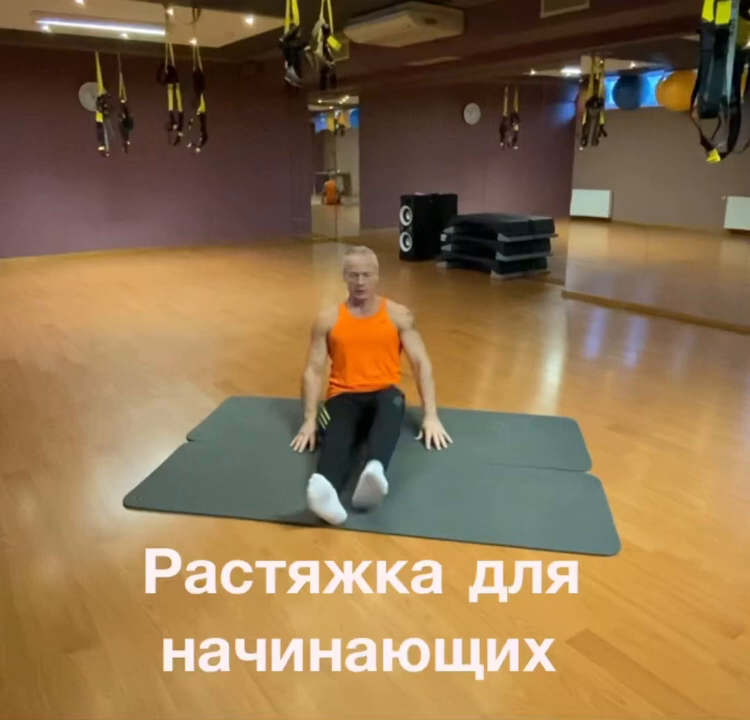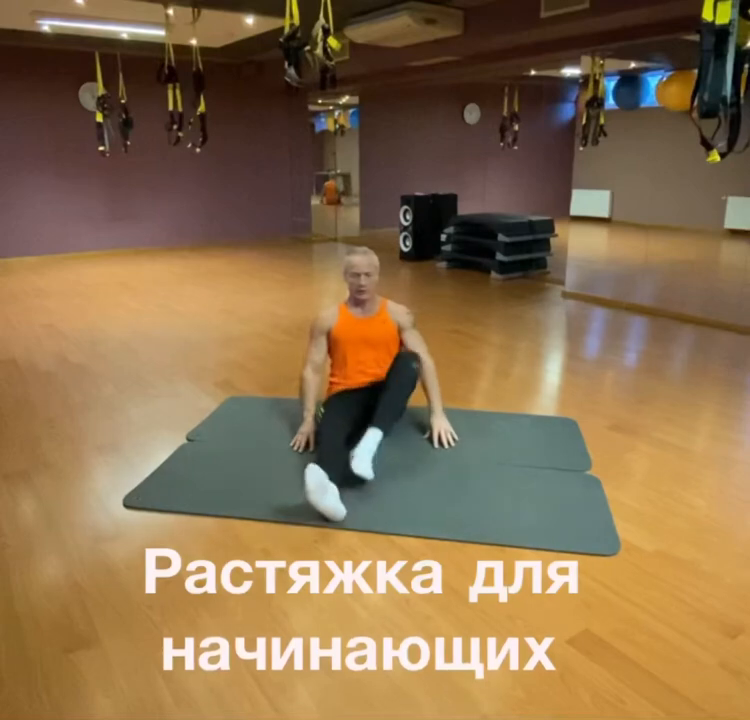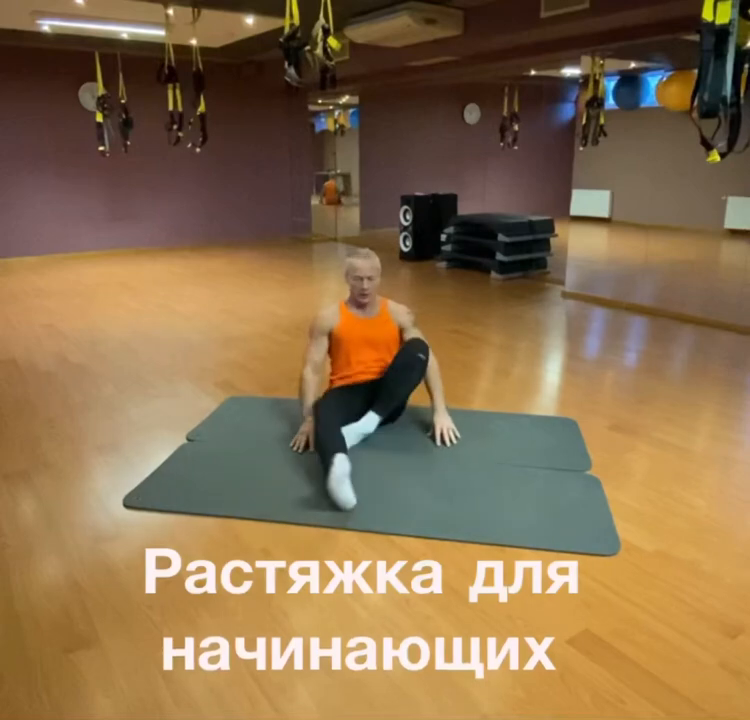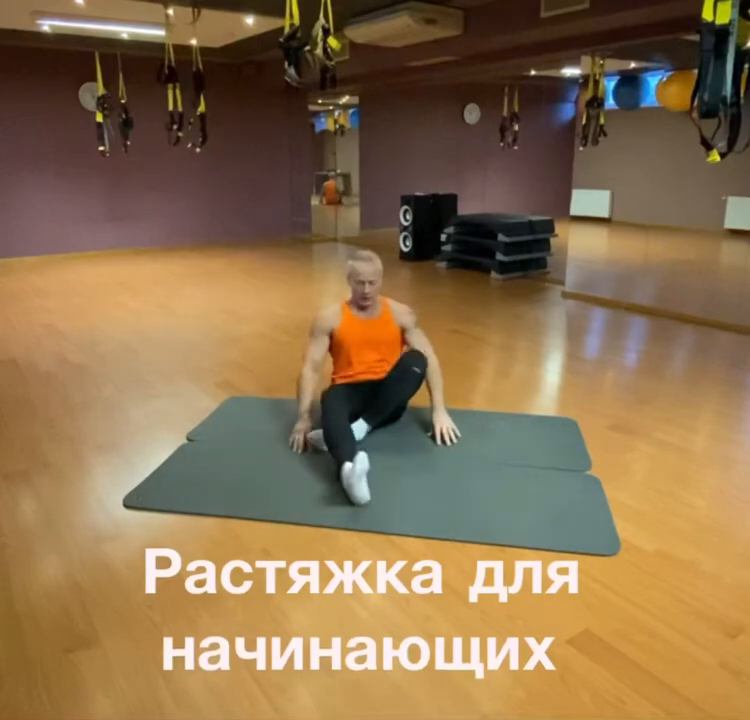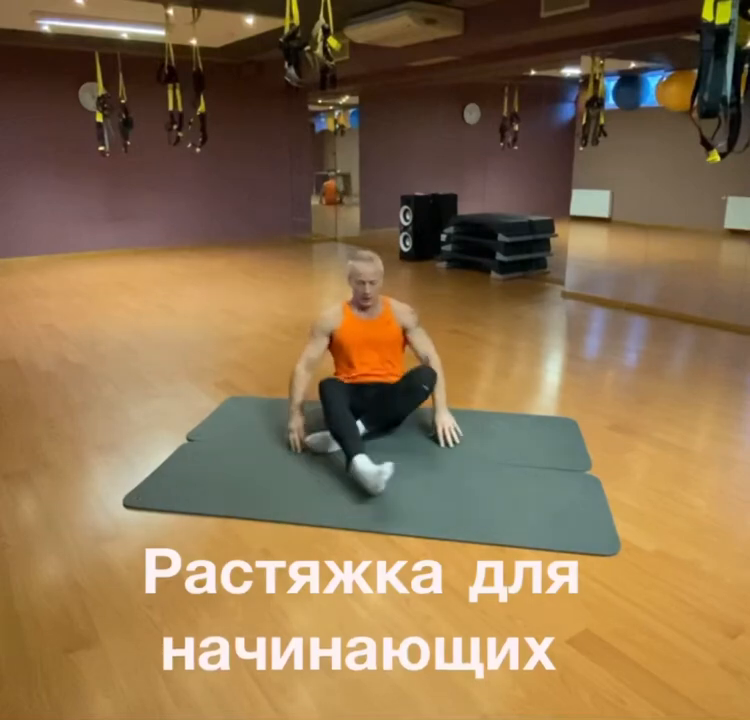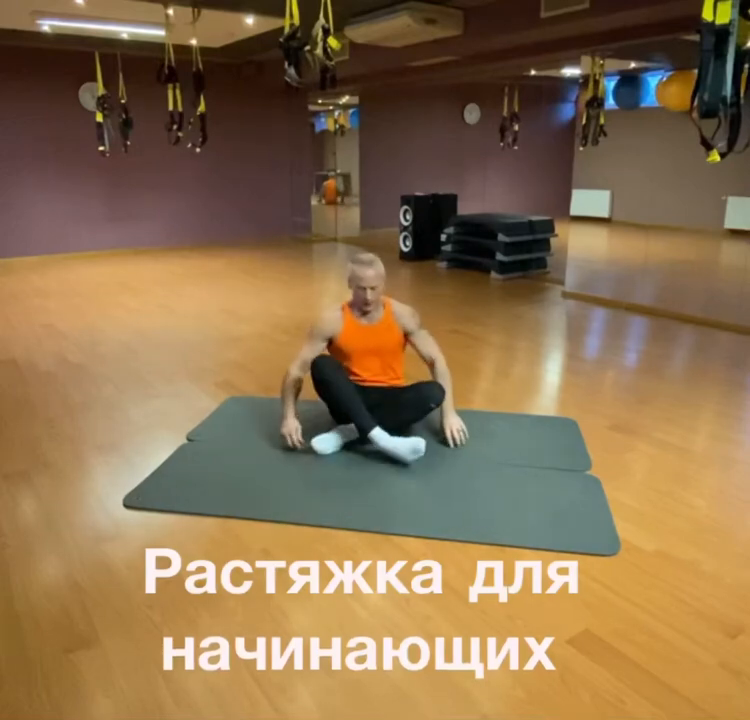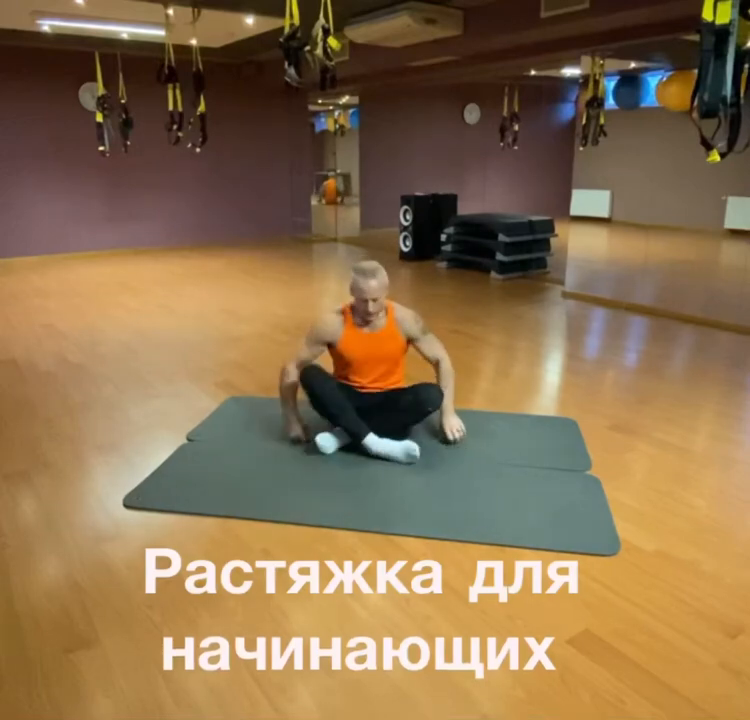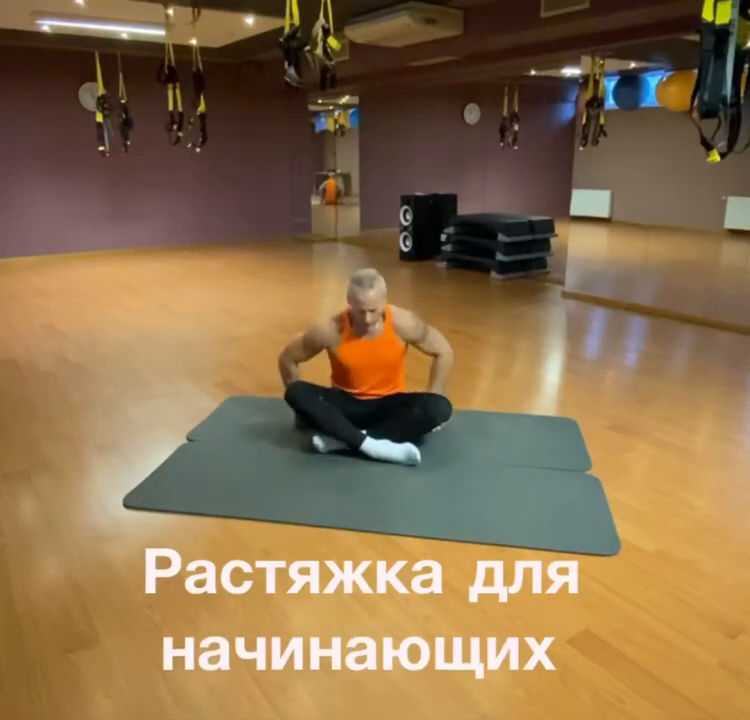
dt=0.2s
person 1, frame 1
left shoulder: (399, 315)
right shoulder: (328, 320)
left elbow: (421, 362)
right elbow: (313, 370)
left wrist: (431, 415)
right wrist: (309, 419)
left hip: (383, 396)
right hip: (345, 397)
left knee: (392, 399)
right knee: (336, 434)
left ankle: (372, 472)
right ankle: (327, 491)
person 1, frame 2
left shoulder: (398, 314)
right shoulder: (328, 319)
left elbow: (425, 360)
right elbow: (312, 369)
left wrist: (437, 413)
right wrist: (308, 419)
left hip: (387, 397)
right hip: (346, 395)
left knee: (409, 359)
right knee: (328, 425)
left ankle: (369, 440)
right ankle: (325, 484)
person 1, frame 3
left shoulder: (399, 314)
right shoulder: (328, 319)
left elbow: (430, 360)
right elbow: (311, 369)
left wrist: (440, 411)
right wrist: (308, 418)
left hip: (389, 396)
right hip: (347, 393)
left knee: (417, 348)
right knee: (324, 408)
left ankle: (367, 423)
right ankle: (337, 471)
person 1, frame 4
left shoulder: (400, 314)
right shoulder: (330, 318)
left elbow: (430, 359)
right elbow: (310, 367)
left wrist: (439, 410)
right wrist: (303, 417)
left hip: (389, 397)
right hip: (349, 392)
left knee: (415, 360)
right knee: (331, 398)
left ankle: (357, 427)
right ankle: (349, 468)
person 1, frame 5
left shoulder: (402, 314)
right shoulder: (332, 319)
left elbow: (431, 359)
right elbow: (304, 367)
left wrist: (443, 411)
right wrist: (296, 415)
left hip: (390, 395)
right hip: (350, 395)
left knee: (425, 374)
right knee: (329, 387)
left ankle: (351, 431)
right ankle: (359, 462)
person 1, frame 6
left shoulder: (403, 316)
right shoulder: (332, 321)
left elbow: (436, 360)
right elbow: (295, 369)
left wrist: (449, 413)
right wrist: (289, 416)
left hip: (390, 399)
right hip: (350, 398)
left knee: (434, 393)
right knee: (321, 364)
left ankle: (349, 432)
right ankle: (379, 438)
person 1, frame 7
left shoulder: (405, 320)
right shoulder: (332, 325)
left elbow: (441, 360)
right elbow: (291, 367)
left wrist: (448, 412)
right wrist: (292, 418)
left hip: (389, 401)
right hip: (348, 400)
left knee: (431, 395)
right knee: (310, 374)
left ankle: (348, 435)
right ankle: (371, 441)
person 1, frame 8
left shoulder: (404, 323)
right shoulder: (329, 331)
left elbow: (444, 353)
right elbow: (287, 360)
left wrist: (427, 406)
right wrist: (304, 405)
left hip: (390, 404)
right hip: (346, 404)
left knee: (440, 408)
right knee: (296, 393)
left ankle: (344, 437)
right ankle: (371, 445)
